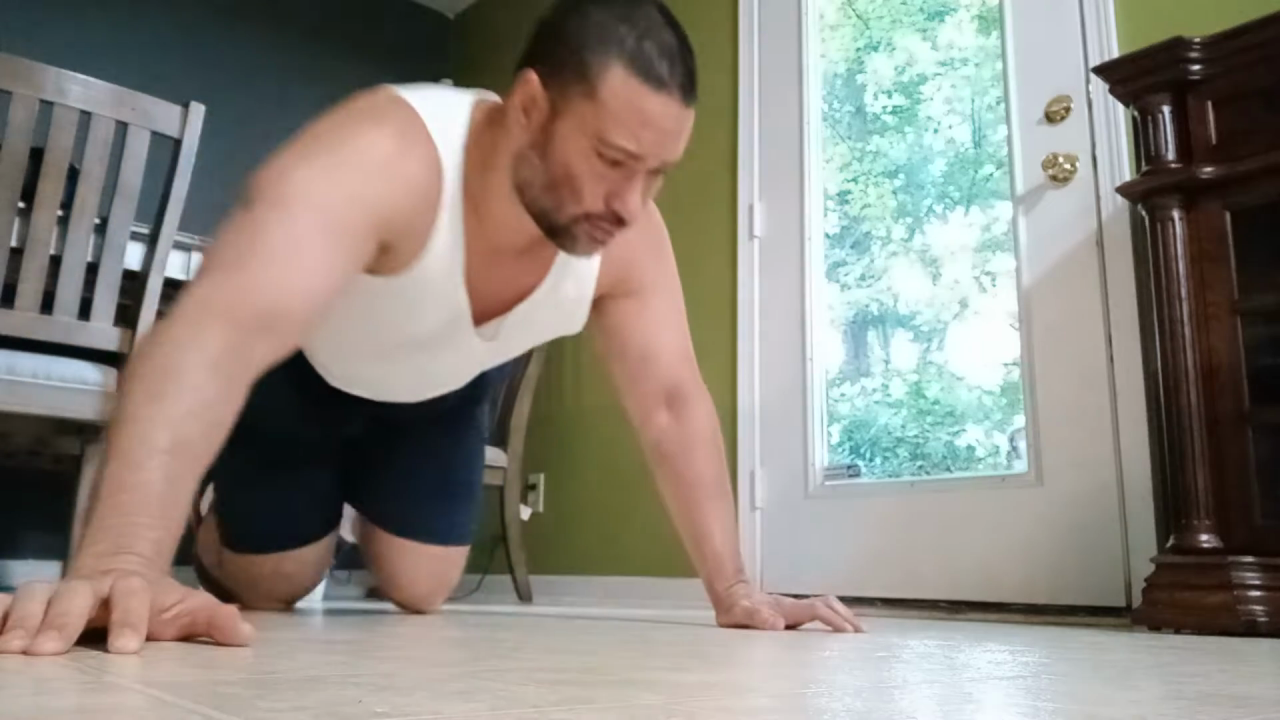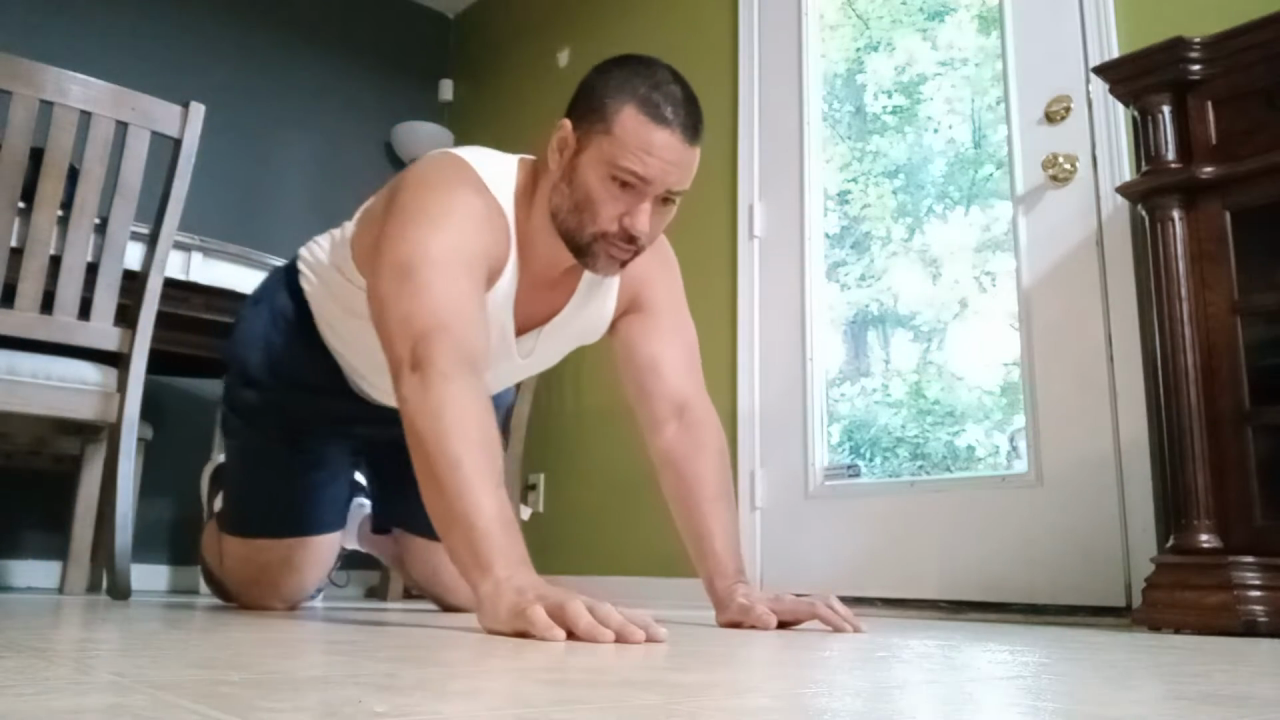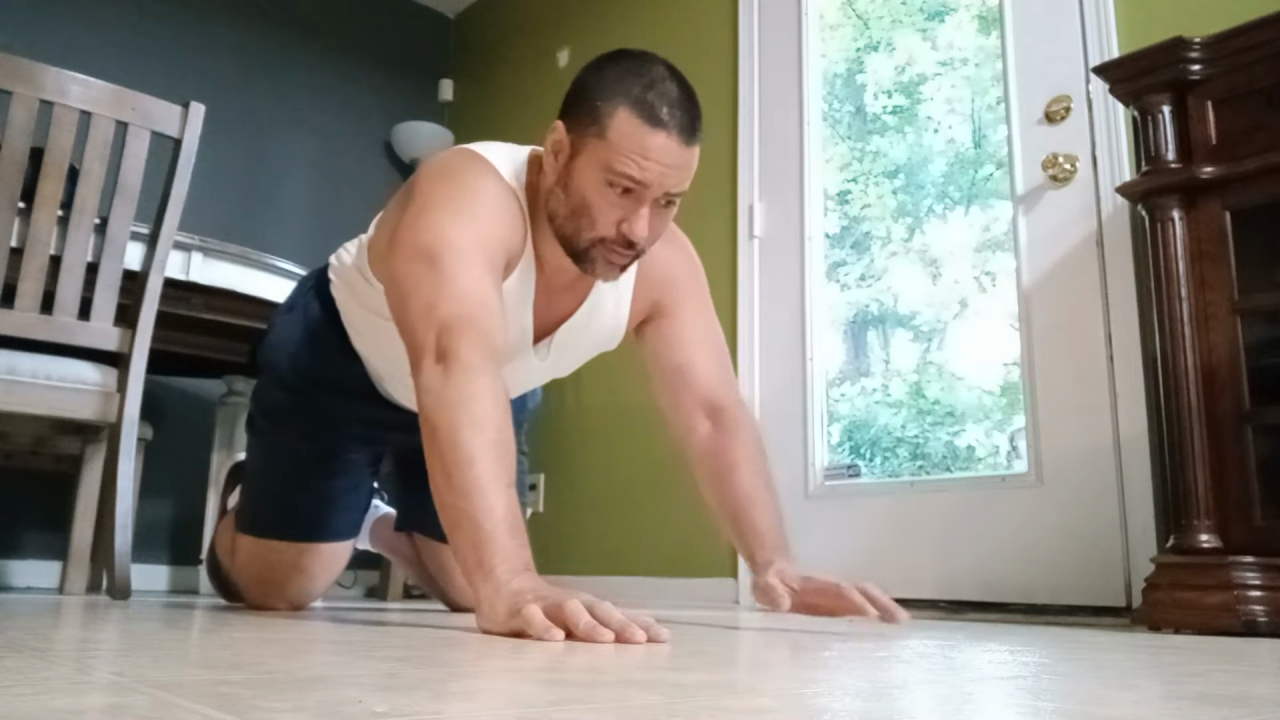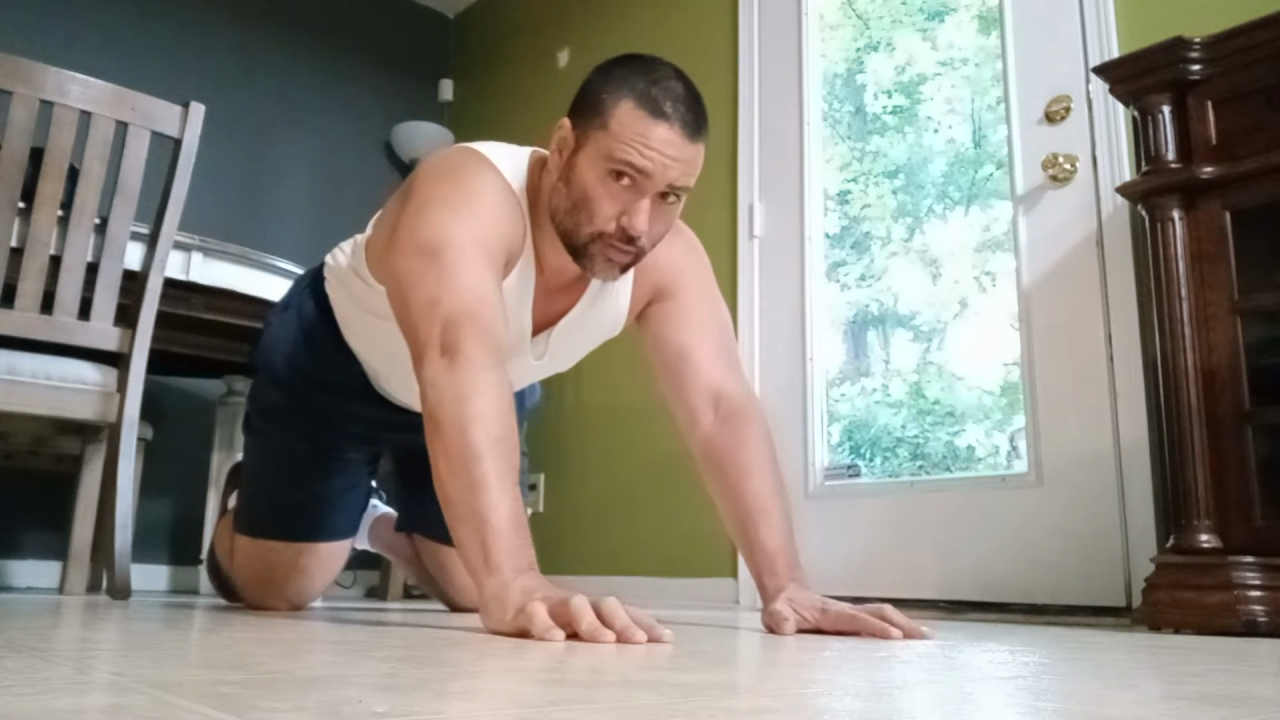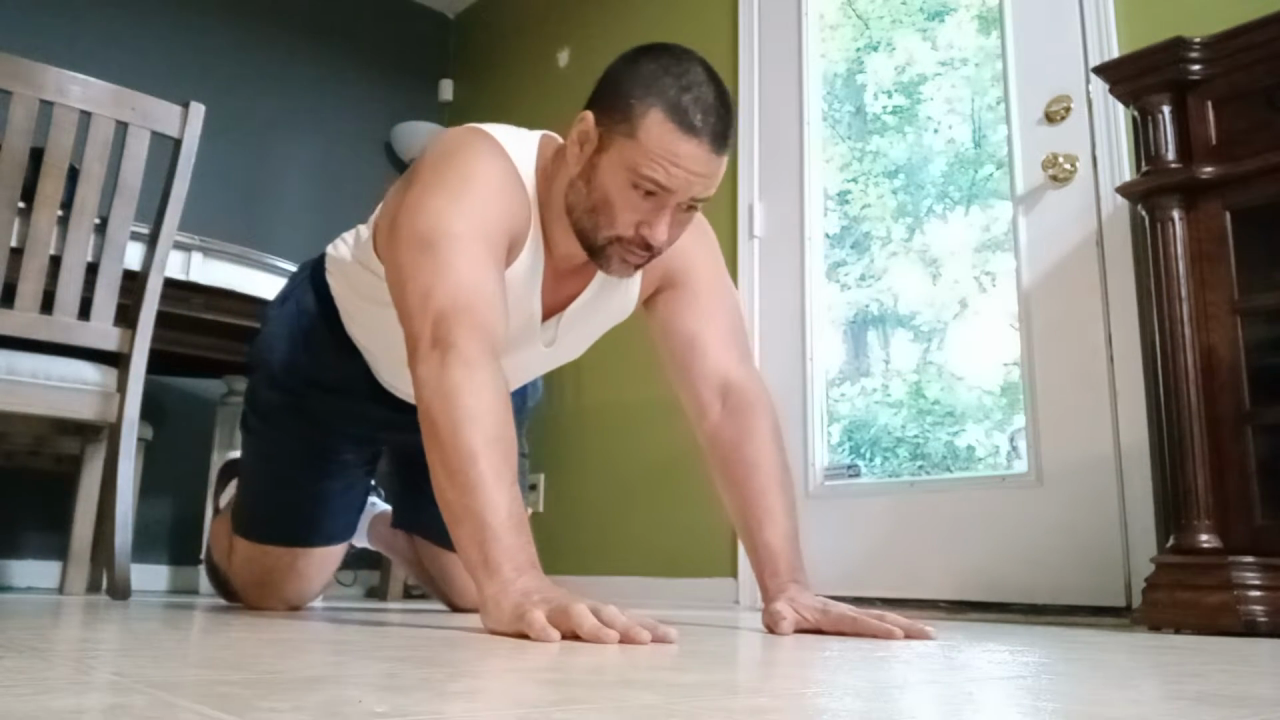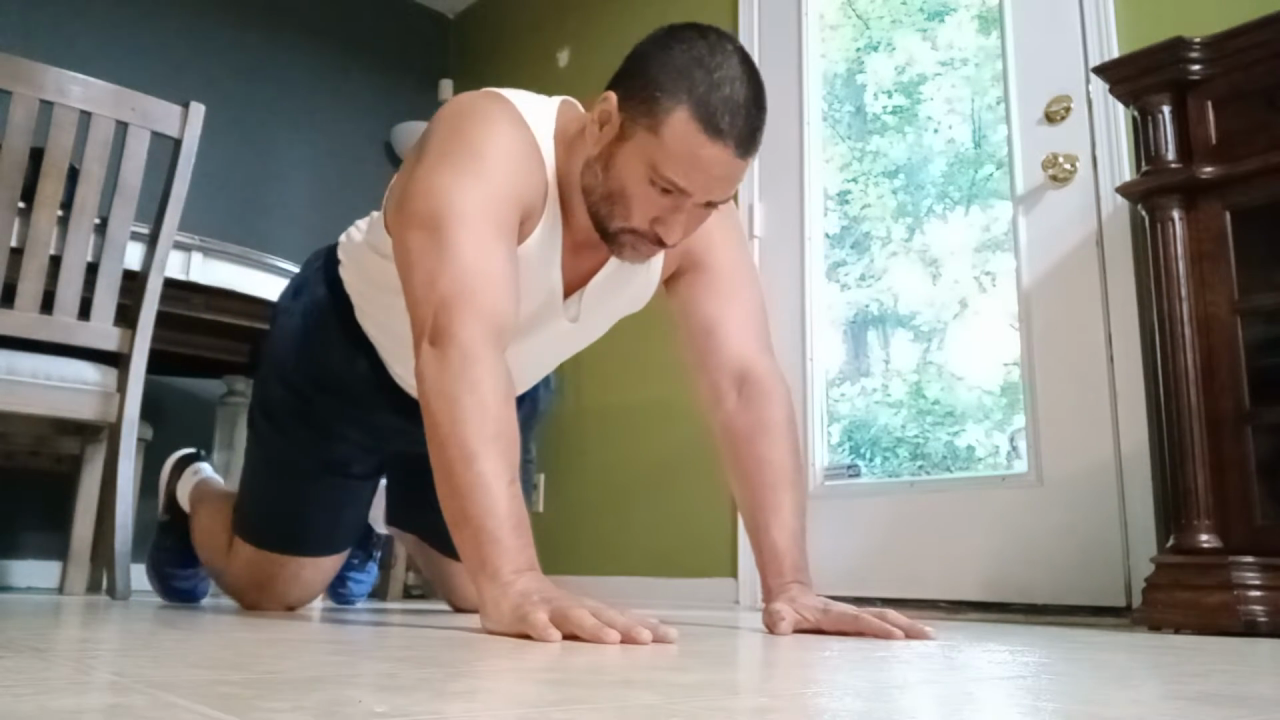
dt=0.7s
person 1, frame 1
left shoulder: (628, 239)
right shoulder: (385, 156)
left elbow: (671, 405)
right elbow: (218, 334)
left wrist: (732, 590)
right wrist: (121, 564)
left hip: (439, 390)
right hip: (293, 365)
left knee: (420, 594)
right knee: (265, 586)
left ankle: (366, 512)
person 1, frame 2
left shoulder: (645, 266)
right shoulder: (454, 203)
left elbow: (680, 418)
right elbow: (436, 379)
left wrist: (731, 589)
right wrist: (510, 585)
right hip: (308, 351)
left knee: (463, 589)
right knee: (273, 590)
left ankle: (375, 526)
right ankle: (234, 502)
person 1, frame 3
left shoulder: (665, 265)
right shoulder: (468, 198)
left elbow: (713, 415)
right elbow: (453, 368)
left wrist: (773, 563)
right wrist: (510, 584)
left hip: (482, 397)
right hip: (338, 359)
left knee: (470, 589)
right knee: (278, 586)
left ankle: (399, 526)
right ankle: (249, 498)
person 1, frame 4
left shoulder: (670, 261)
right shoulder: (469, 197)
left elbow: (723, 410)
right elbow: (460, 366)
left wrist: (784, 587)
right wrist: (515, 584)
left hip: (474, 396)
right hip: (334, 357)
left knee: (472, 589)
right knee: (279, 589)
left ankle: (393, 531)
right ankle: (247, 500)
person 1, frame 5
left shoulder: (678, 246)
right shoulder: (475, 177)
left elbow: (730, 397)
right elbow: (452, 361)
left wrist: (786, 586)
right wrist: (516, 584)
left hip: (481, 386)
right hip: (333, 352)
left knee: (472, 591)
right knee: (279, 589)
left ankle: (379, 526)
right ankle: (239, 501)
person 1, frame 6
left shoulder: (700, 217)
right shoulder: (490, 145)
left elbow: (747, 385)
right elbow: (458, 349)
left wrist: (788, 584)
right wrist: (515, 583)
left hip: (498, 388)
right hip: (346, 352)
left knee: (473, 592)
right knee: (273, 588)
left ankle: (382, 513)
right ankle: (193, 493)
